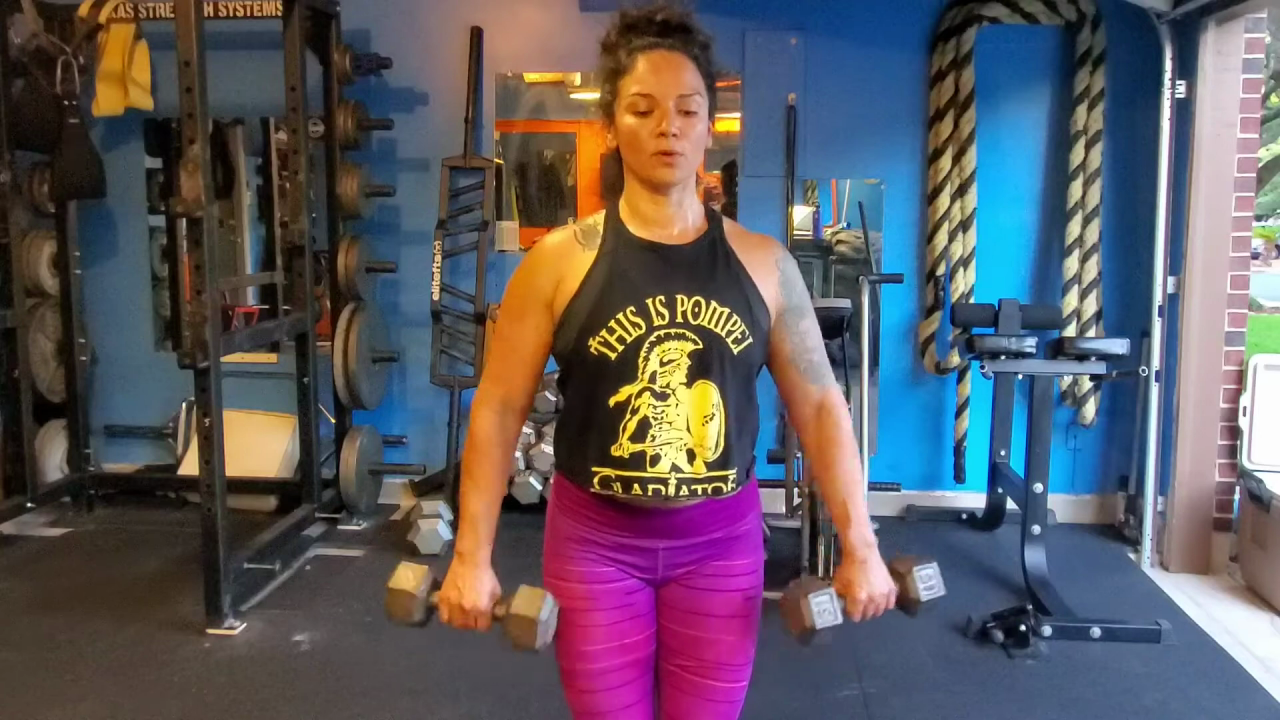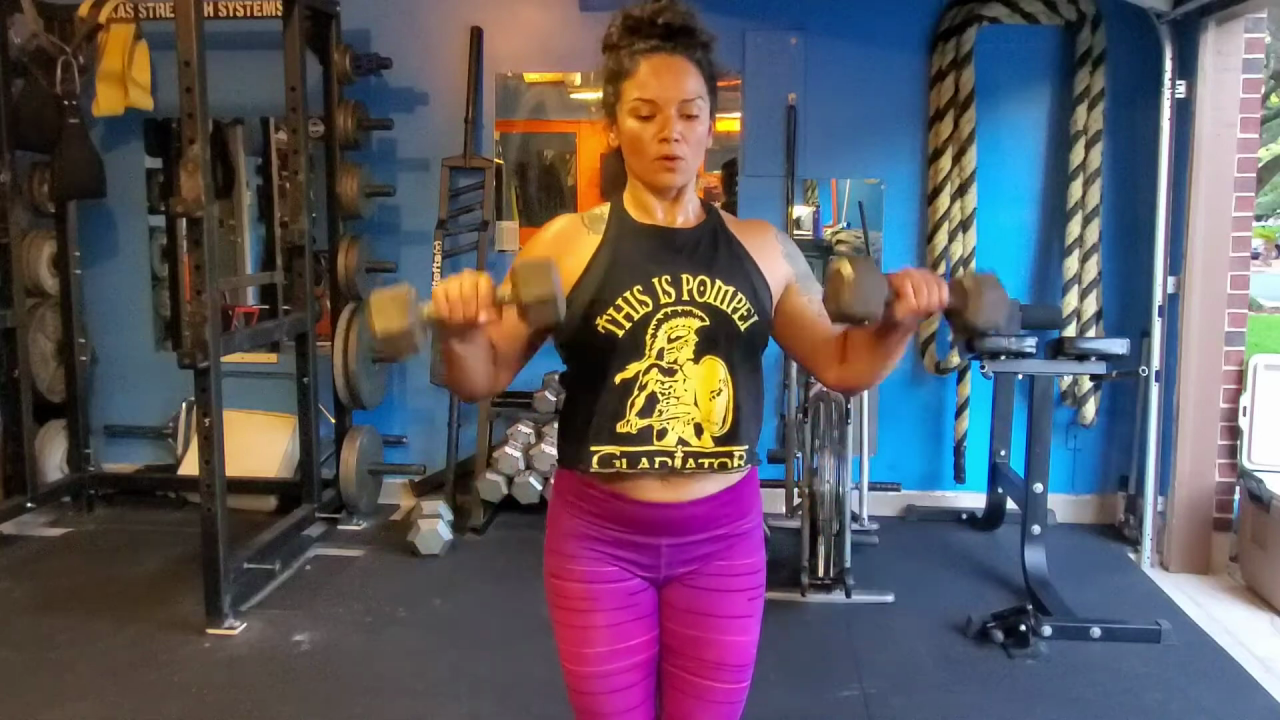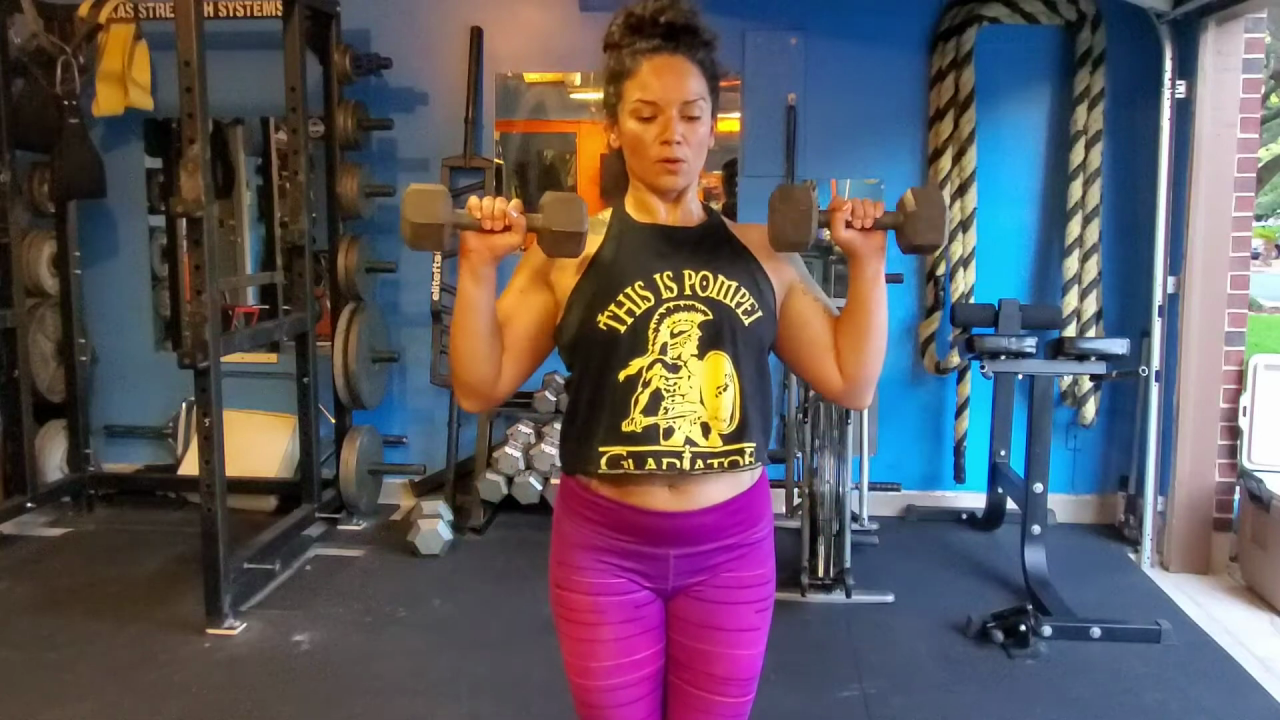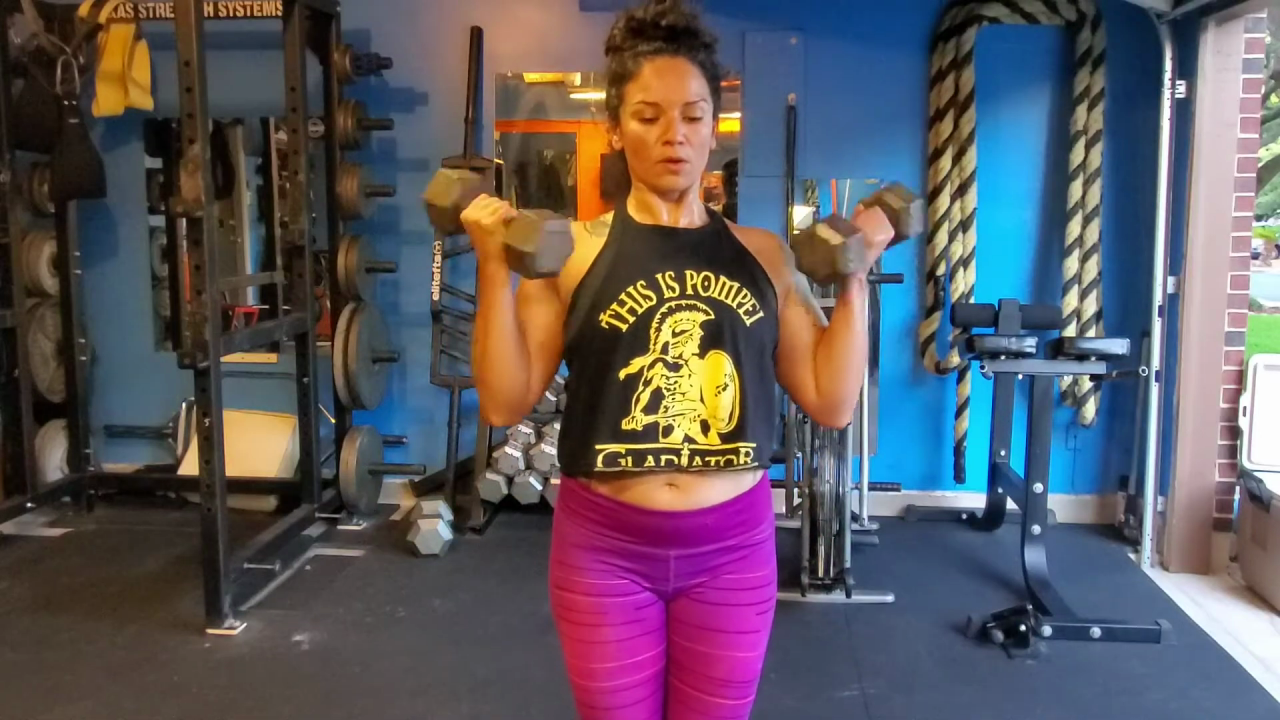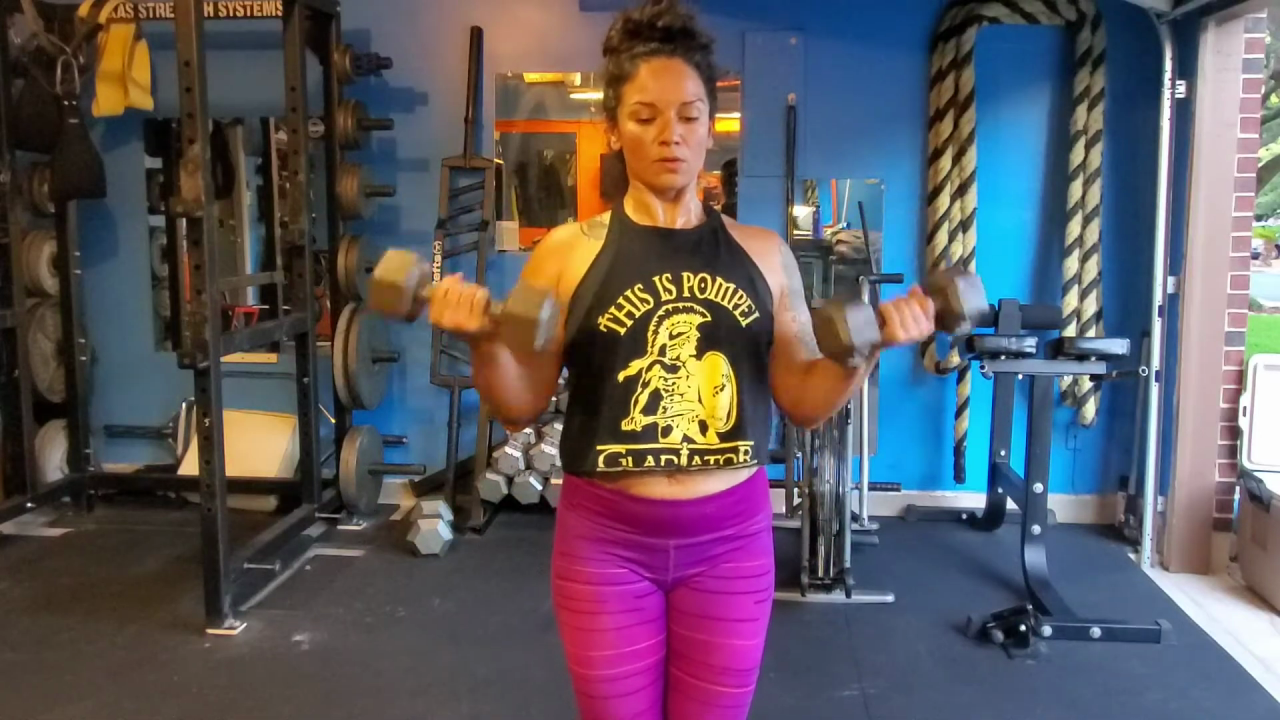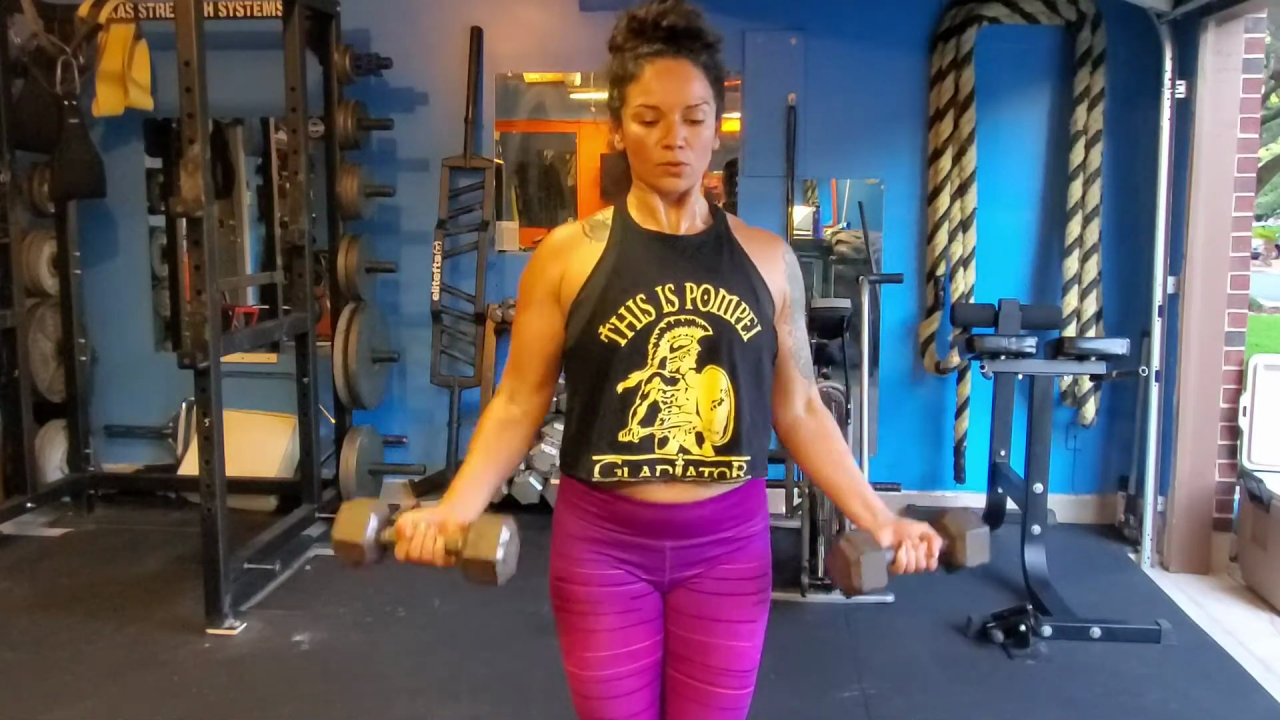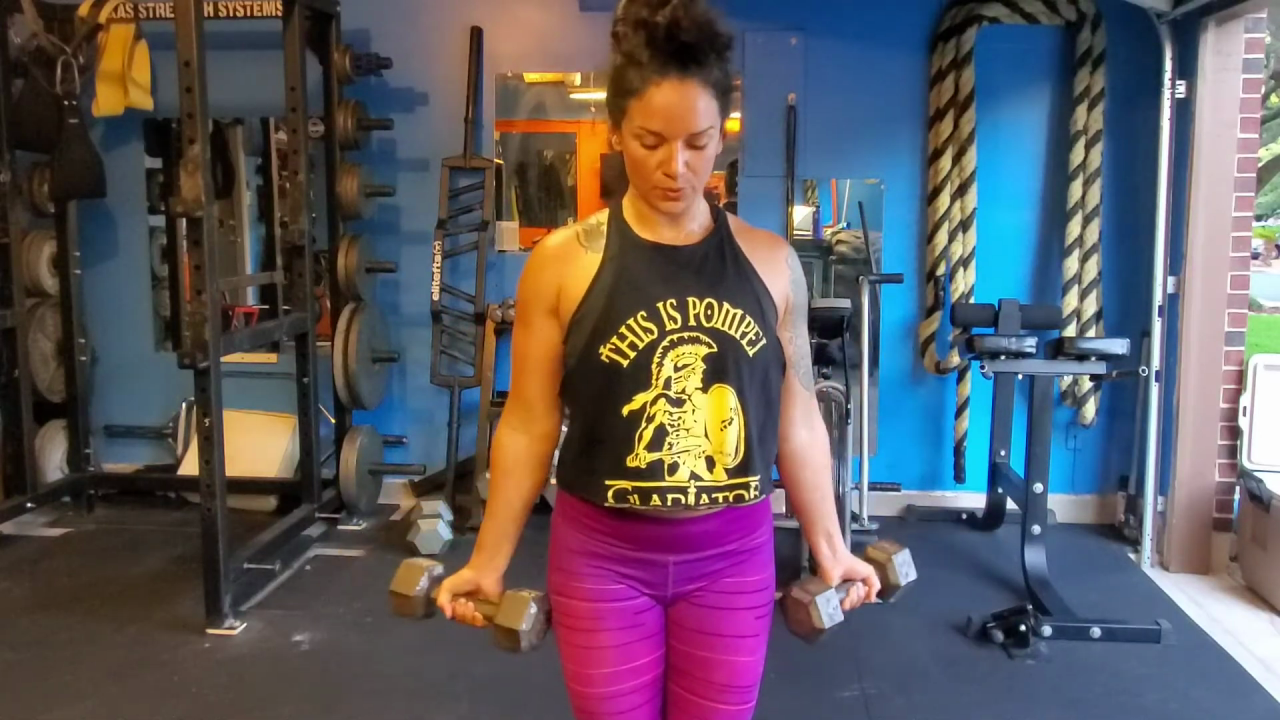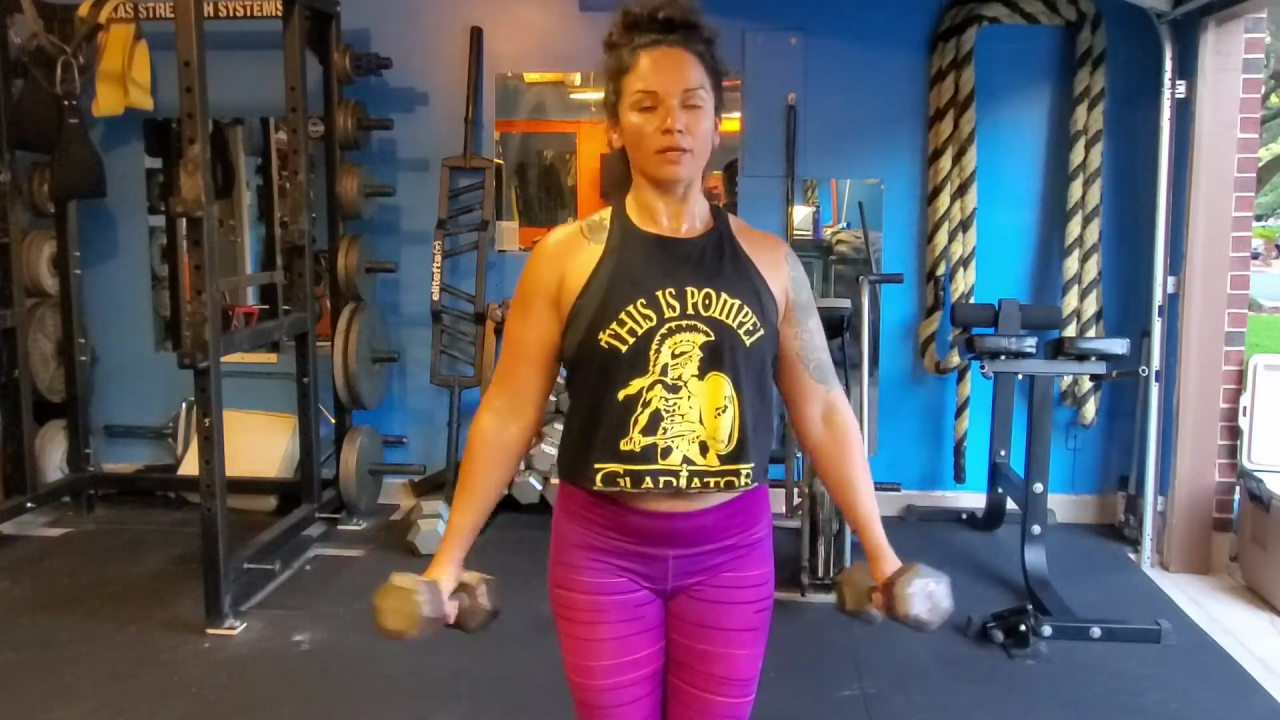
dt=0.5s
person 1, frame 1
left shoulder: (764, 263)
right shoulder: (560, 259)
left elbow: (818, 404)
right elbow: (499, 409)
left wrist: (859, 545)
right wrist: (472, 554)
left hip: (720, 542)
right hip: (595, 539)
person 1, frame 2
left shoulder: (761, 247)
right shoulder: (566, 243)
left elbow: (845, 365)
right elbow: (478, 381)
left wrist: (901, 317)
right wrist: (459, 329)
left hip: (721, 535)
right hip: (598, 534)
person 1, frame 3
left shoulder: (764, 251)
right shoulder: (566, 253)
left elbow: (852, 383)
right elbow: (479, 388)
left wrist: (866, 261)
right wrist: (477, 268)
left hip: (732, 544)
right hip: (603, 543)
person 1, frame 4
left shoulder: (766, 256)
right shoulder: (569, 253)
left elbow: (832, 404)
right elbow: (503, 404)
left wrist: (855, 278)
right wrist: (493, 270)
left hip: (733, 546)
right hip: (603, 544)
person 1, frame 5
left shoulder: (764, 253)
right shoulder: (569, 251)
left elbow: (805, 402)
right elbow: (519, 406)
left wrist: (870, 342)
right wrist: (484, 337)
left hip: (730, 536)
right hip: (605, 537)
person 1, frame 6
left shoulder: (767, 257)
right shoulder: (568, 254)
left elbow: (798, 406)
right elbow: (519, 400)
left wrist: (875, 516)
right wrist: (454, 510)
left hip: (727, 542)
right hip: (603, 539)
person 1, frame 7
left shoulder: (771, 260)
right shoulder: (563, 262)
left elbow: (796, 417)
right elbow: (529, 423)
left wrist: (830, 549)
right wrist: (489, 562)
left hip: (731, 557)
right hip: (601, 556)
person 1, frame 8
left shoulder: (768, 259)
right shoulder: (566, 256)
left elbow: (823, 410)
right elbow: (507, 412)
left wrist: (879, 548)
right wrist: (451, 553)
left hip: (730, 549)
right hip: (603, 548)
